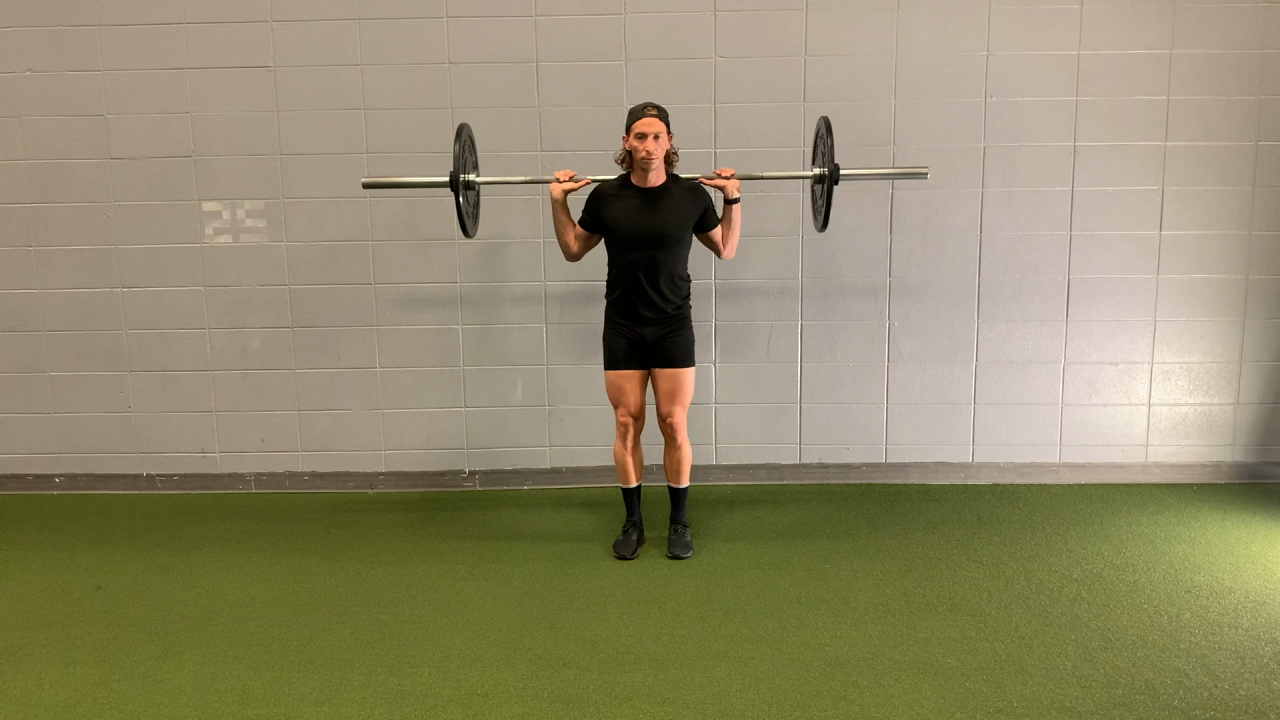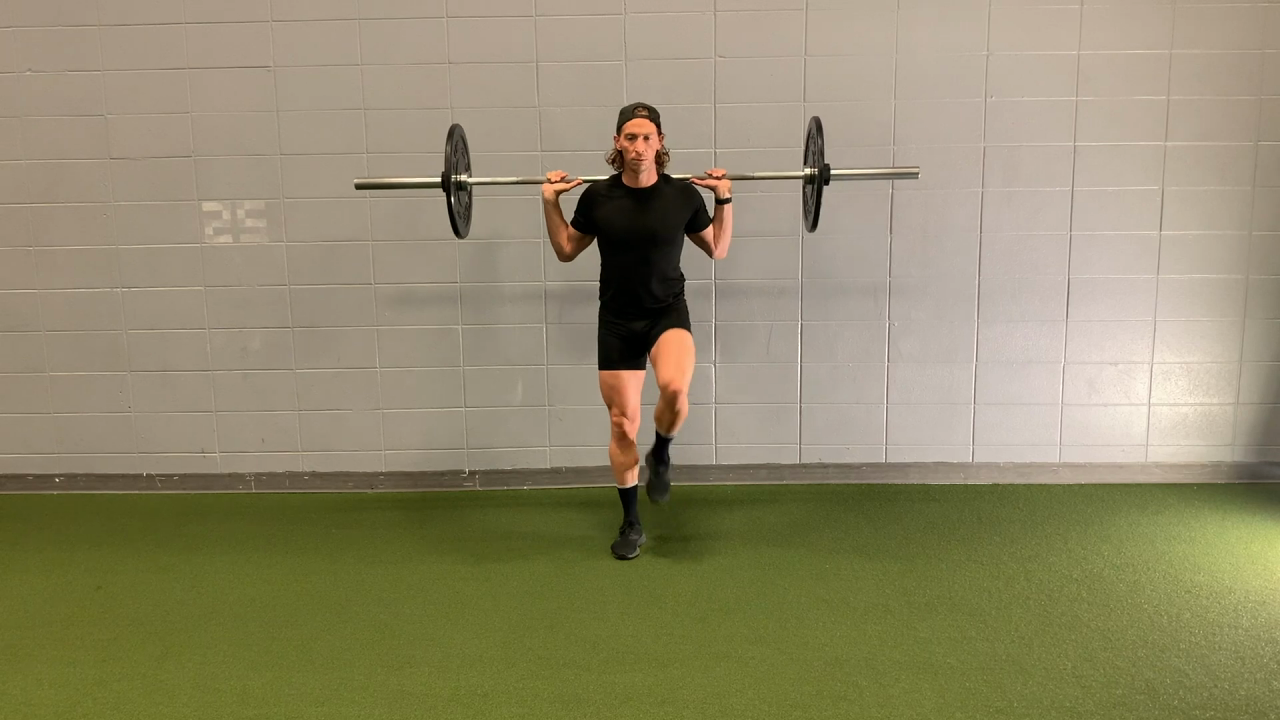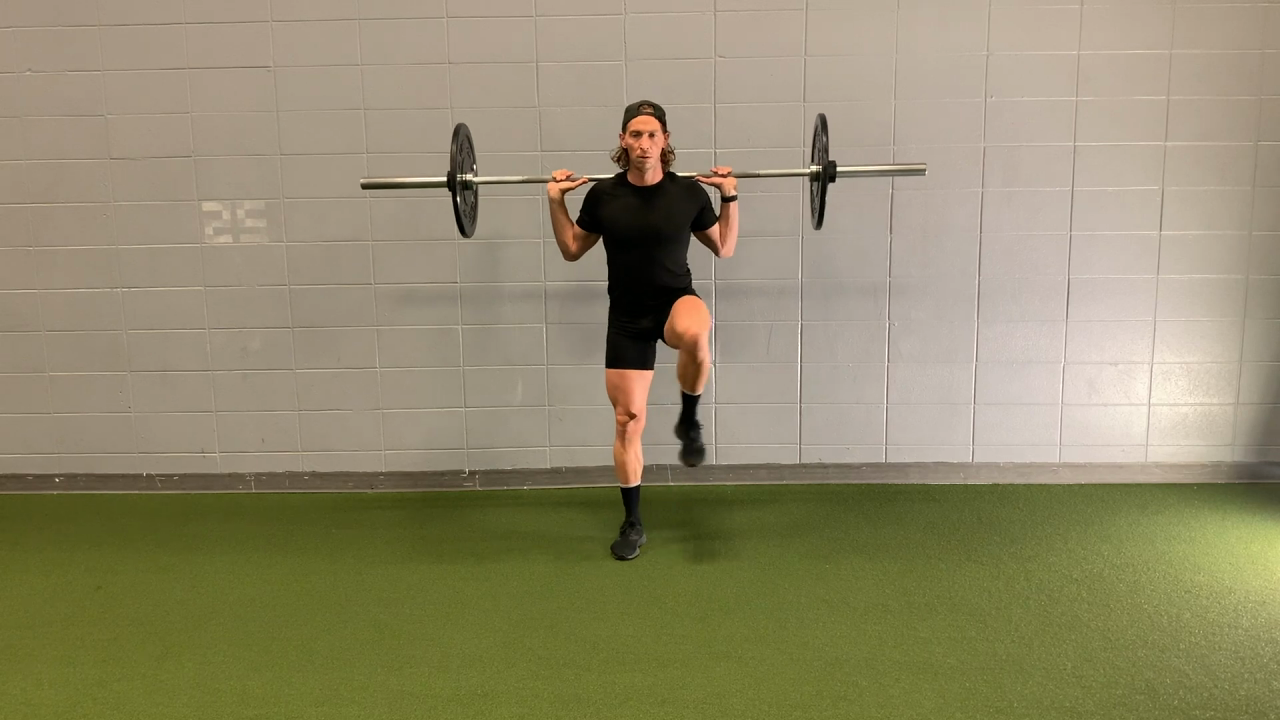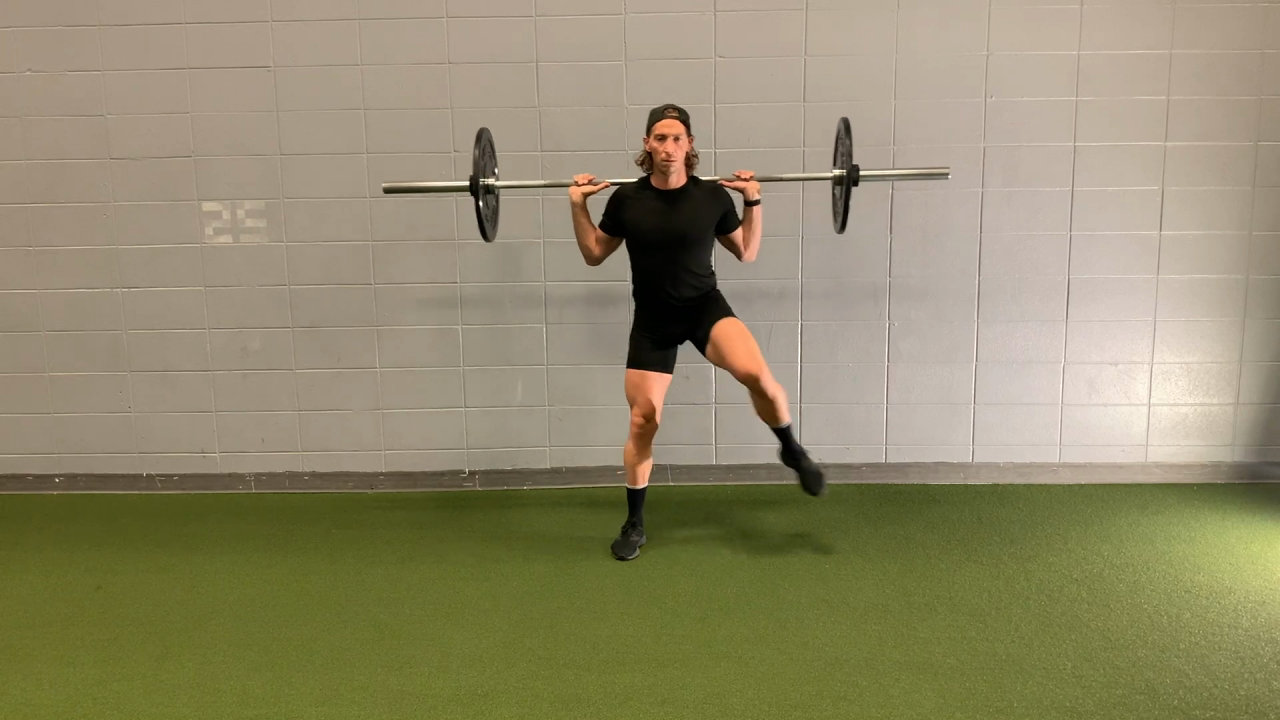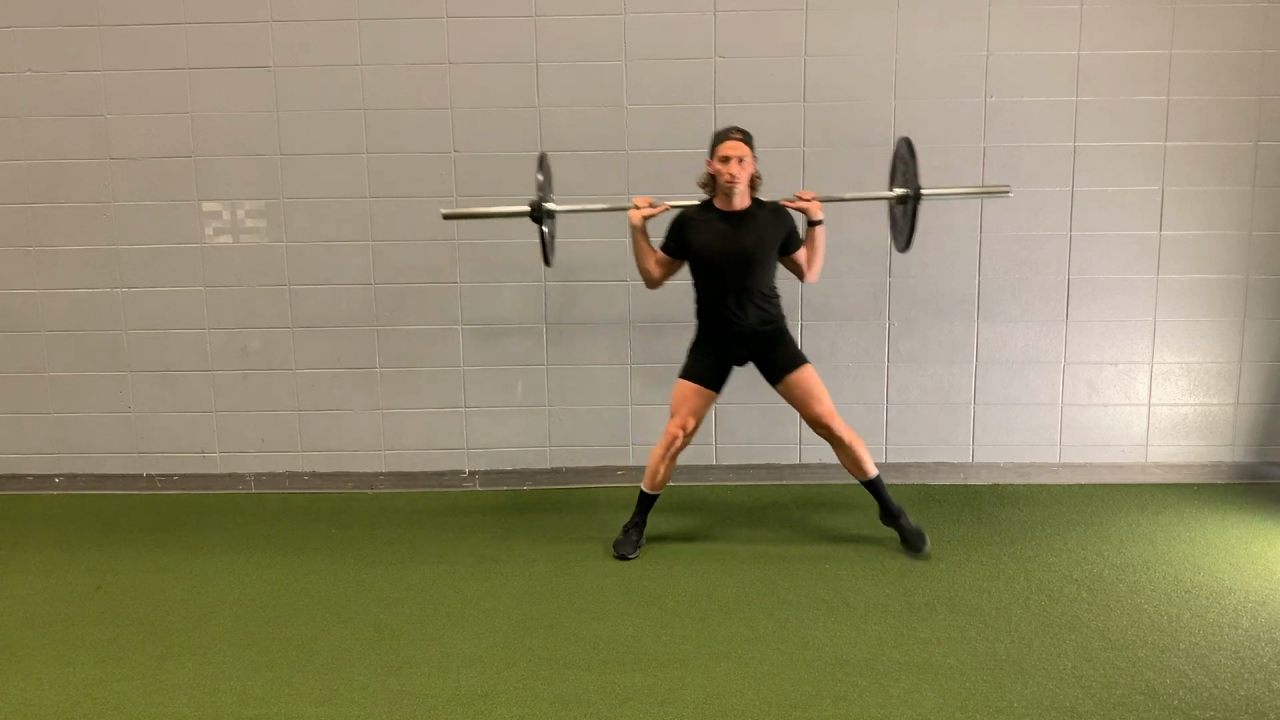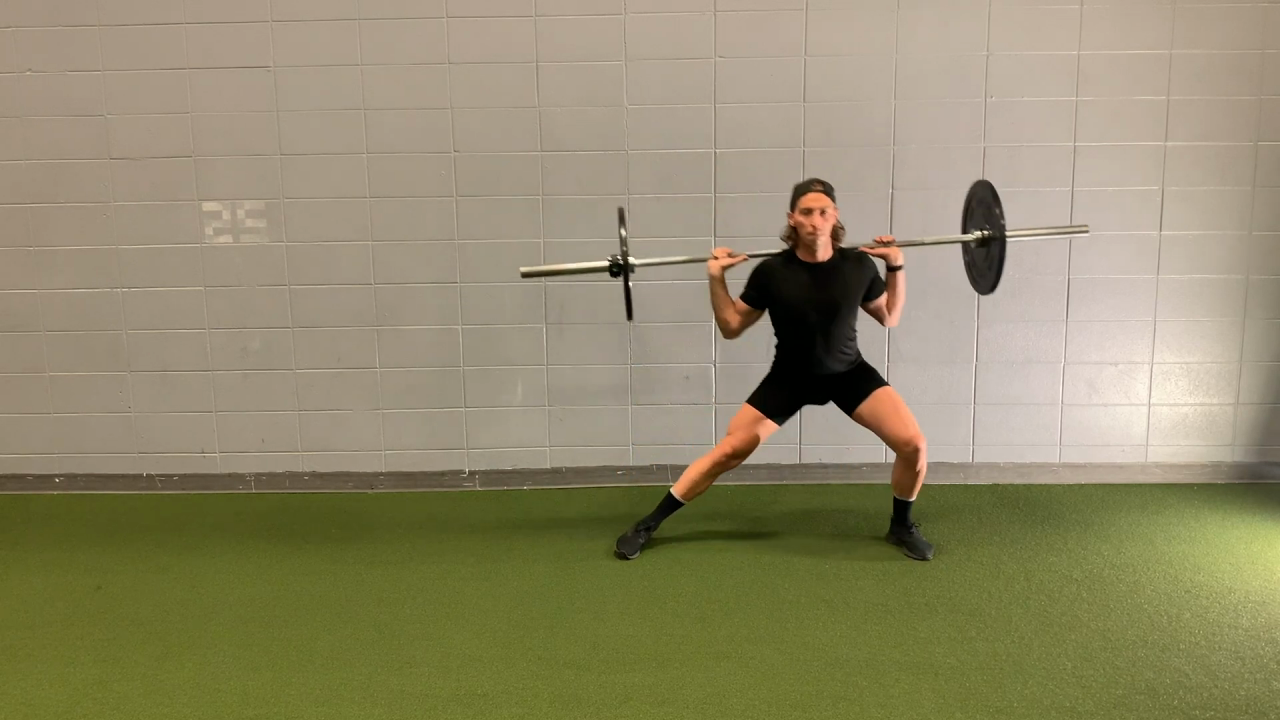
dt=0.3s
person 1, frame 1
left shoulder: (691, 195)
right shoulder: (605, 196)
left elbow: (725, 249)
right elbow: (573, 250)
left wrist: (732, 199)
right wrist: (558, 201)
left hip: (672, 322)
right hip: (622, 324)
left knee: (674, 424)
right knee: (627, 423)
left ankle: (679, 521)
right ankle: (633, 522)
person 1, frame 2
left shoulder: (683, 195)
right shoulder: (597, 196)
left elbow: (717, 249)
right elbow: (566, 251)
left wrist: (724, 199)
right wrist: (550, 202)
left hip: (667, 312)
right hip: (617, 321)
left knee: (674, 387)
right knee: (622, 422)
left ankle: (659, 454)
right ankle: (631, 522)
person 1, frame 3
left shoulder: (688, 192)
right shoulder: (602, 195)
left elbow: (724, 248)
right elbow: (572, 249)
left wrist: (729, 197)
right wrist: (556, 201)
left hip: (676, 300)
right hip: (627, 316)
left knee: (697, 336)
right knee: (627, 421)
left ankle: (689, 422)
right ankle: (632, 524)
person 1, frame 4
left shoulder: (712, 196)
right shoulder: (626, 198)
left elbow: (747, 252)
right elbow: (594, 254)
left wrist: (753, 201)
right wrist: (577, 205)
left hip: (704, 307)
right hip: (652, 320)
left knee: (756, 373)
right knee: (643, 421)
left ankle: (791, 449)
right ankle: (634, 523)
person 1, frame 5
left shoulder: (778, 217)
right shoulder: (692, 222)
left elbow: (808, 272)
right elbow: (654, 278)
left wrist: (814, 222)
right wrist: (638, 230)
left hip: (769, 336)
right hip: (716, 340)
left knee: (827, 423)
right knee: (676, 433)
left ankle: (891, 512)
right ankle: (636, 525)
person 1, frame 6
left shoulder: (857, 264)
right shoulder: (771, 272)
left elbow: (889, 317)
right elbow: (731, 327)
left wrist: (897, 266)
right wrist: (716, 278)
left hip: (848, 371)
right hip: (789, 377)
left knee: (912, 443)
right knee: (729, 451)
left ankle: (901, 525)
right ankle: (647, 525)
